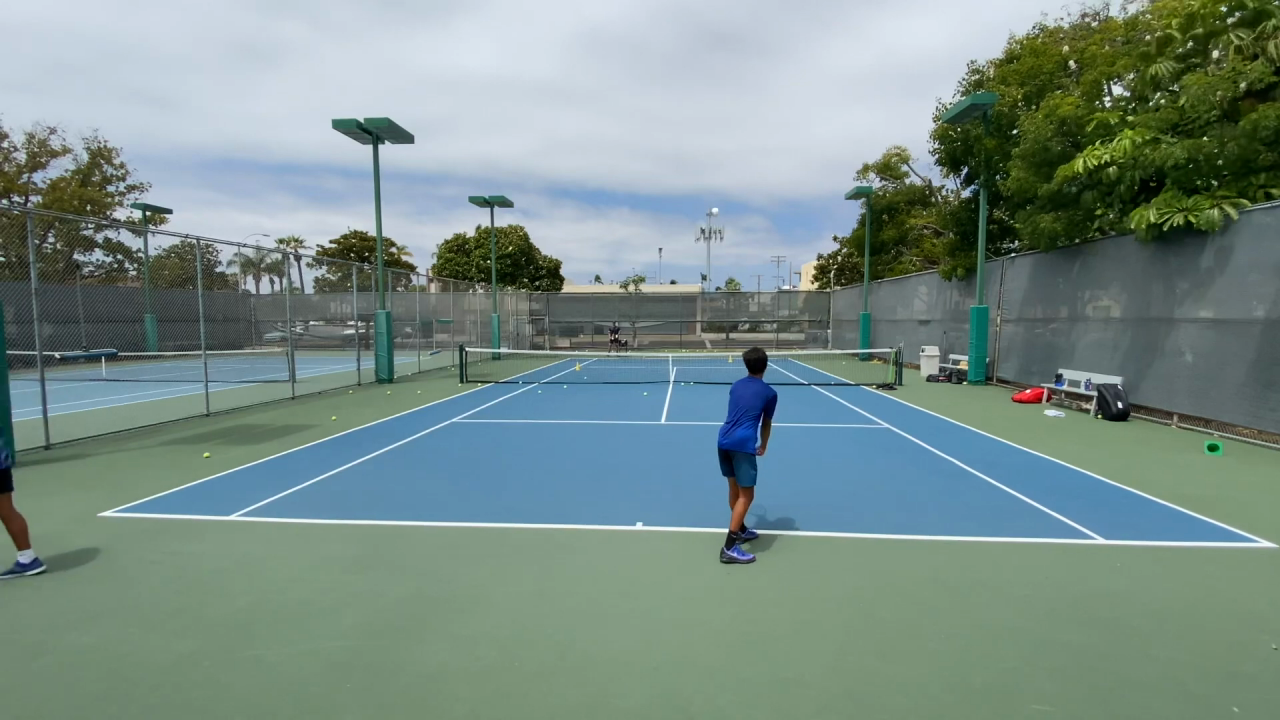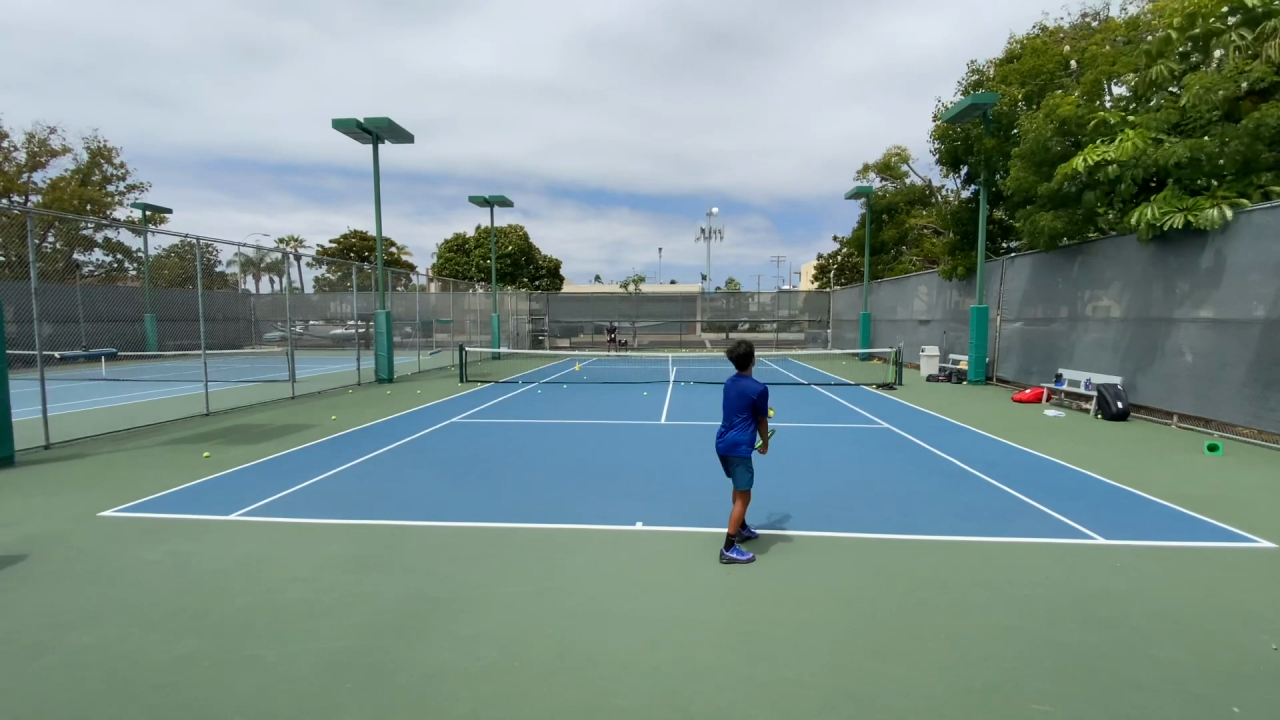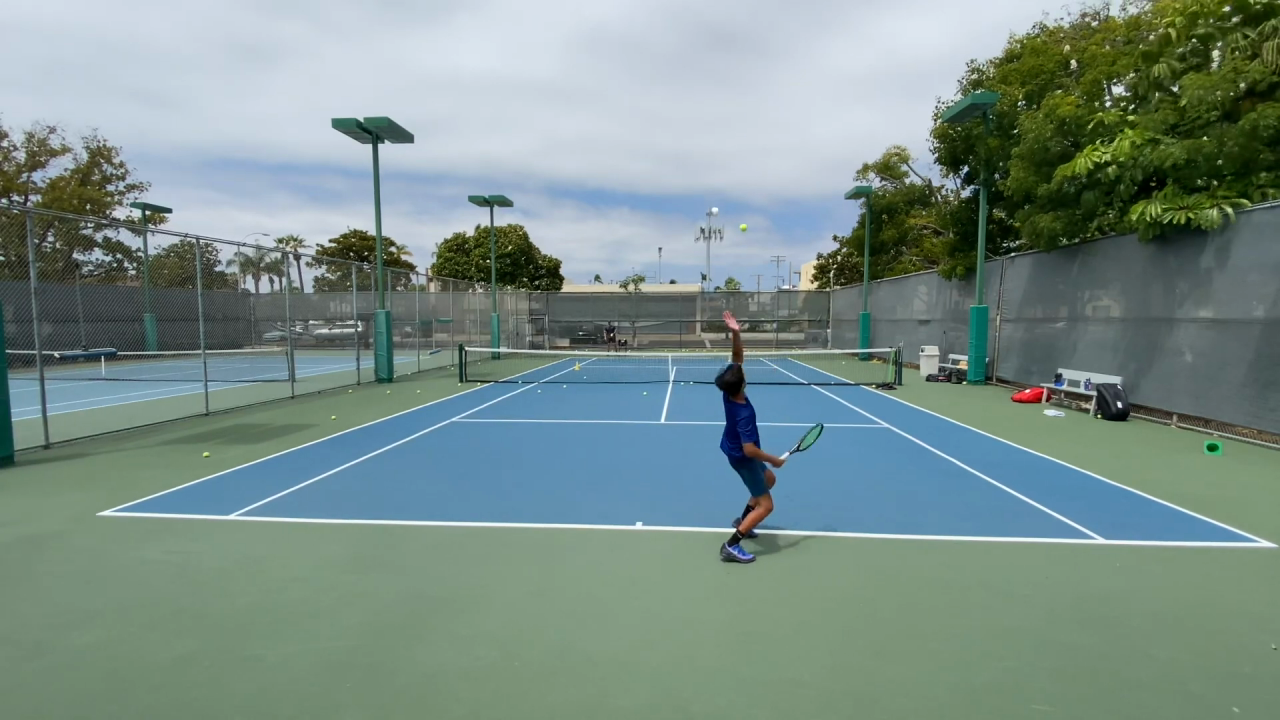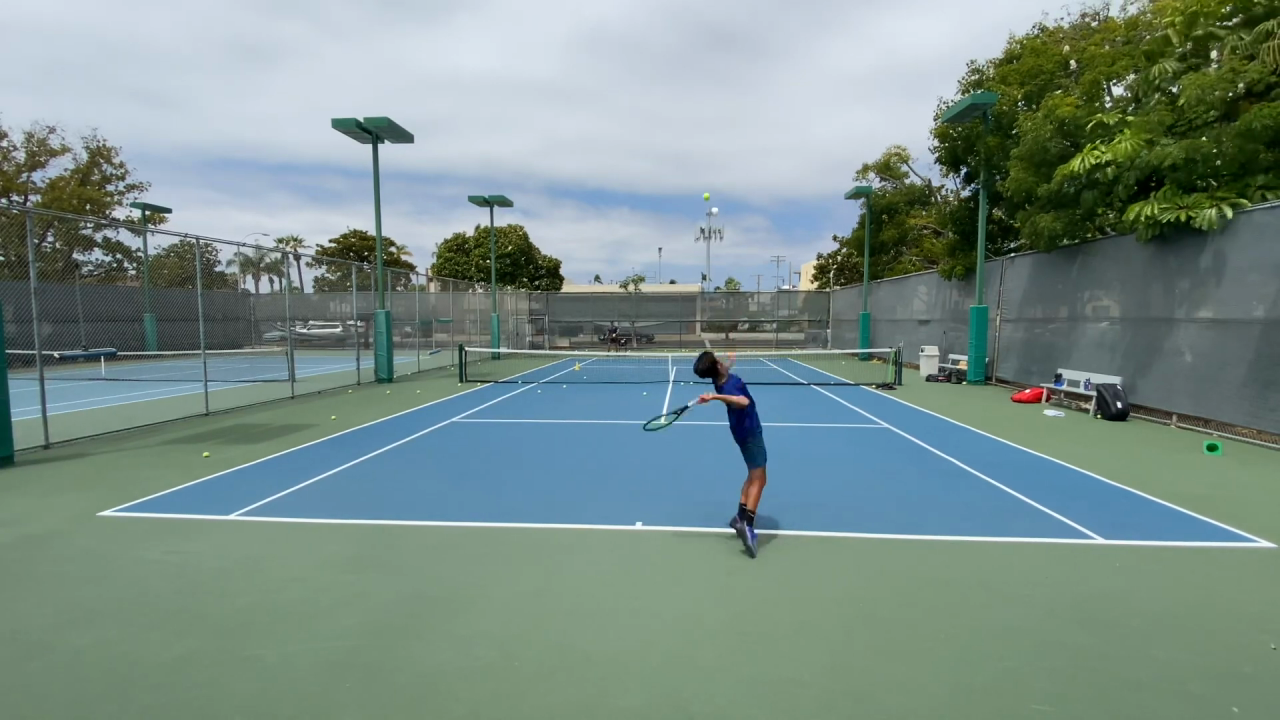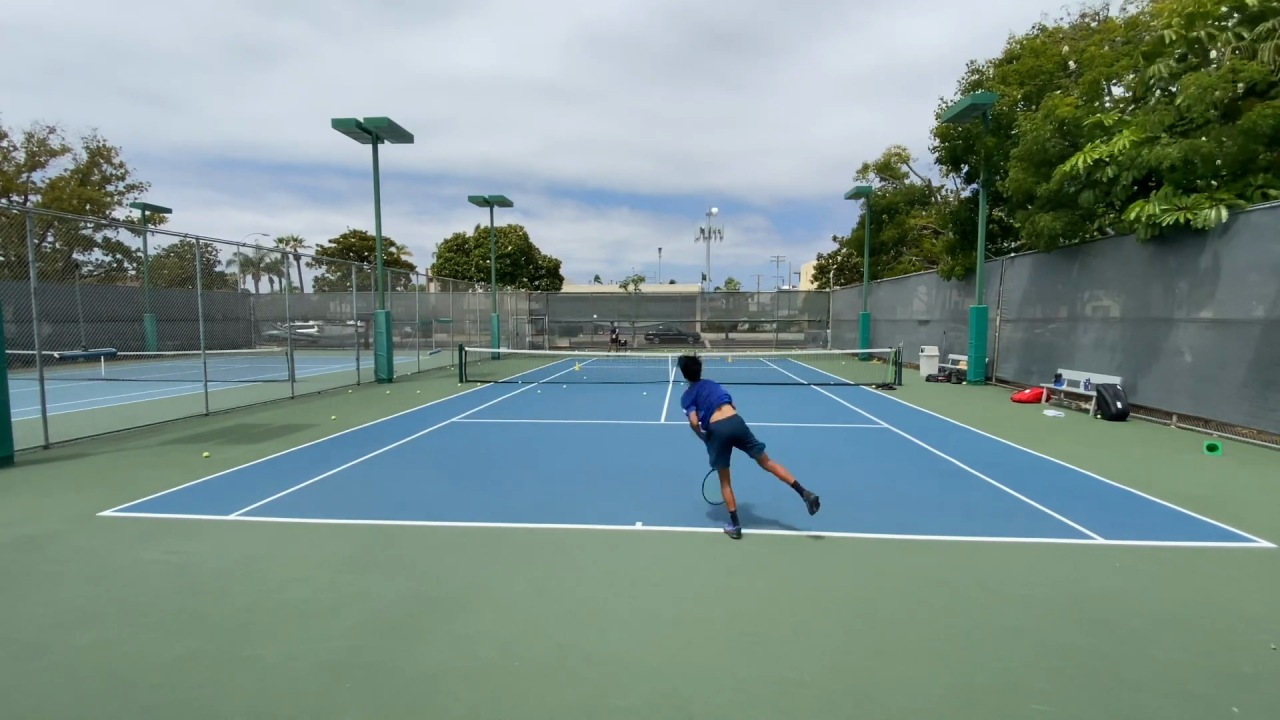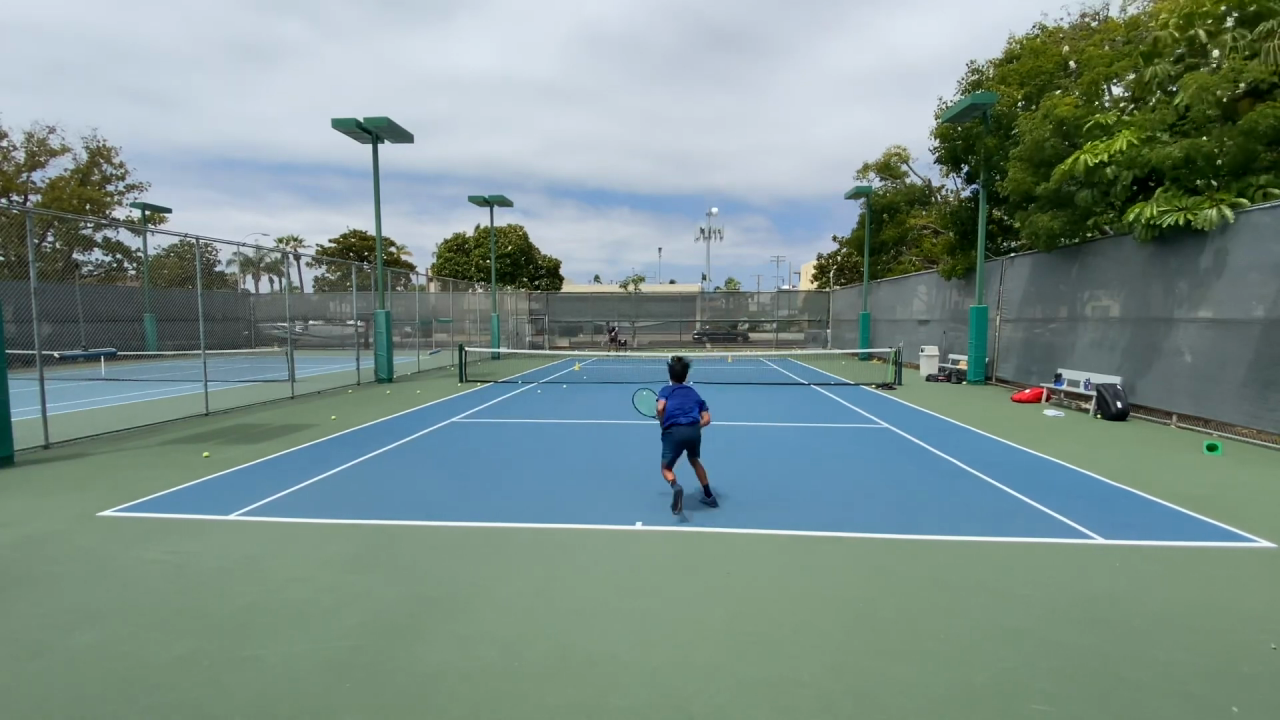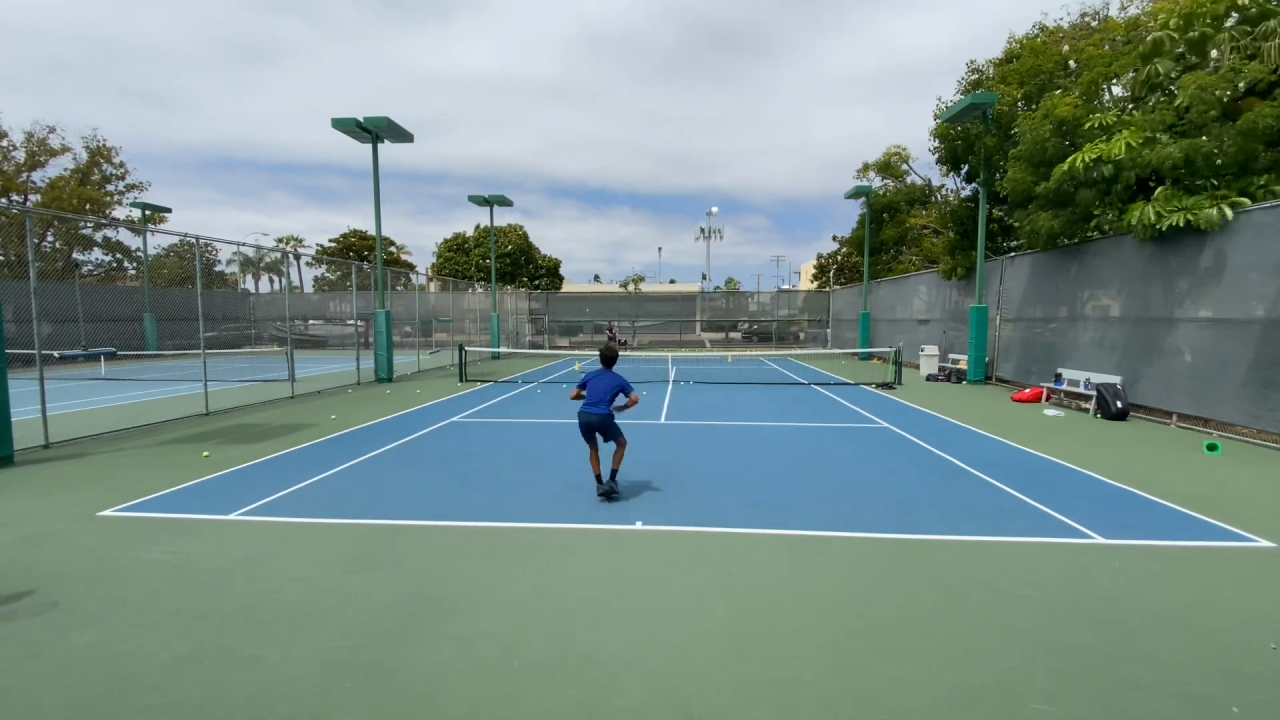
dt=0.4s
person 1, frame 1
left shoulder: (736, 386)
right shoulder: (769, 393)
right elbow: (766, 424)
right wrist: (763, 446)
left hip: (724, 440)
right hip: (743, 444)
left knee: (734, 488)
right knee: (746, 495)
left ankle: (740, 530)
right ankle: (729, 548)
person 1, frame 2
left shoulder: (730, 382)
right shoulder: (759, 389)
right elbow: (762, 422)
right wrist: (765, 443)
left hip: (722, 443)
right hip: (739, 447)
left knee: (739, 489)
right knee: (743, 496)
left ankle: (741, 528)
right ankle: (728, 549)
person 1, frame 3
left shoulder: (728, 391)
right shoulder: (743, 415)
left elbow: (737, 359)
right elbow: (749, 450)
left wrist: (735, 333)
right wrist: (774, 460)
left hip: (735, 451)
right hip: (742, 458)
left knee: (769, 479)
right knee: (765, 505)
left ankle: (743, 520)
right ankle: (732, 545)
person 1, frame 4
left shoulder: (724, 377)
right shoulder: (726, 387)
right elbow: (744, 402)
right wrist: (717, 397)
left hip: (748, 429)
right hip: (748, 430)
left knee: (754, 476)
right knee: (758, 479)
left ankle: (741, 518)
right ankle: (747, 525)
person 1, frame 5
left shoulder: (687, 396)
right shoulder: (711, 384)
left elbow: (694, 422)
left wrist: (703, 437)
left hip: (715, 432)
right hip: (736, 423)
left knee: (724, 480)
right knee: (767, 463)
left ankle: (734, 524)
right ankle: (804, 494)
person 1, frame 6
left shoulder: (666, 391)
right shoulder: (694, 393)
left elbow: (660, 409)
right elbow: (707, 420)
left wrist: (662, 423)
left hip: (674, 432)
right hip: (693, 431)
left knee: (666, 469)
right knee: (694, 461)
left ankle: (676, 487)
right ankle: (709, 496)
person 1, frame 7
left shoulder: (590, 376)
right shoulder: (619, 379)
left elbow: (573, 396)
right elbow: (635, 399)
right wrist: (623, 407)
left hip: (585, 416)
right hip: (604, 418)
left knee: (593, 448)
right knee: (621, 444)
left ankle: (600, 485)
right ankle: (611, 481)
